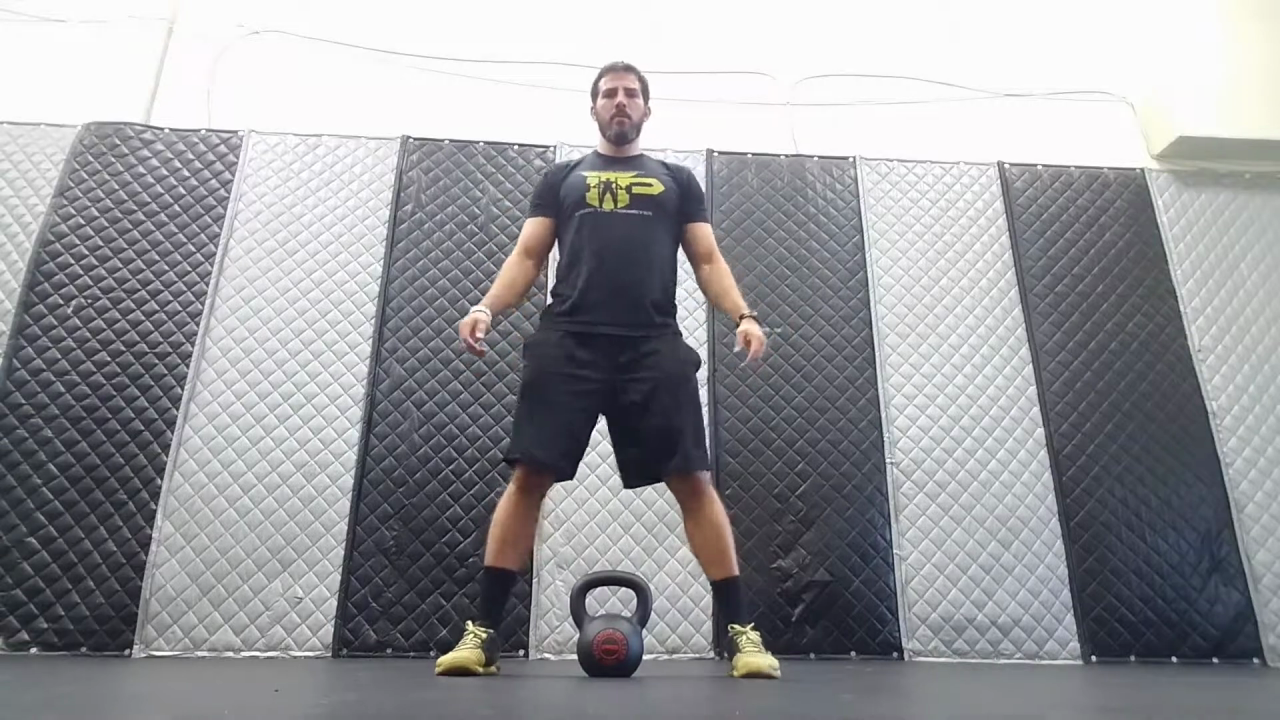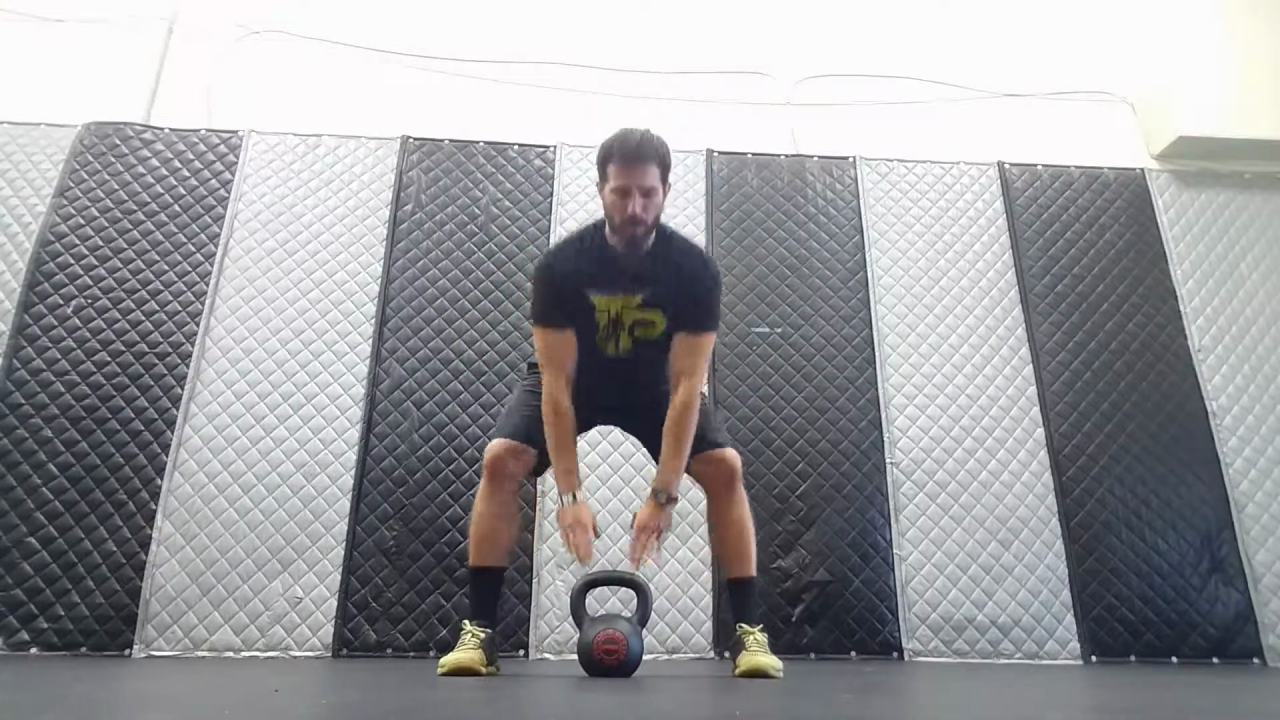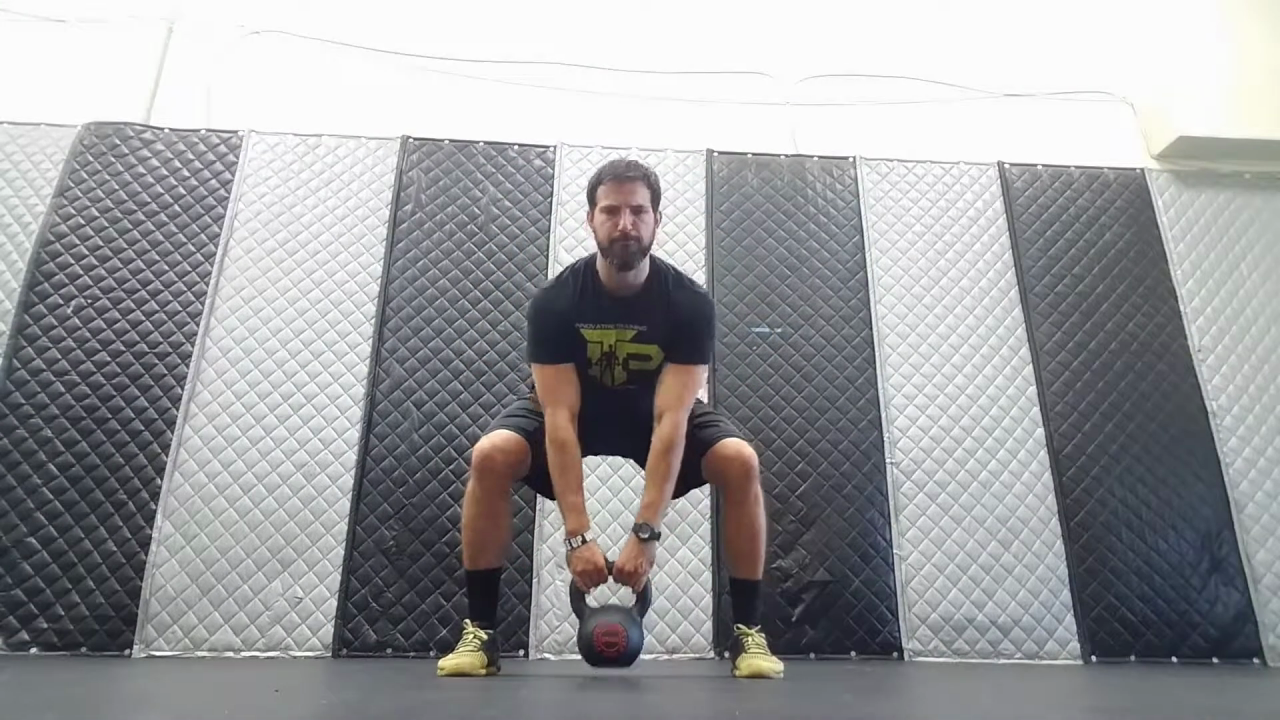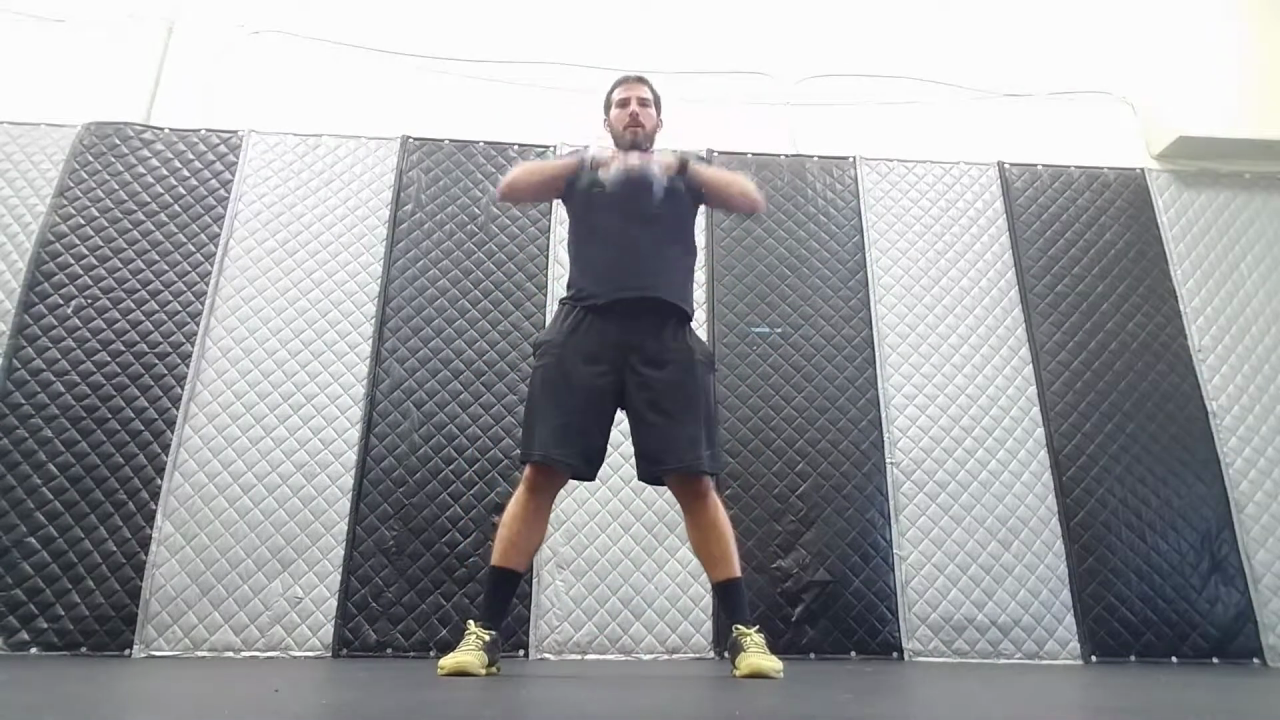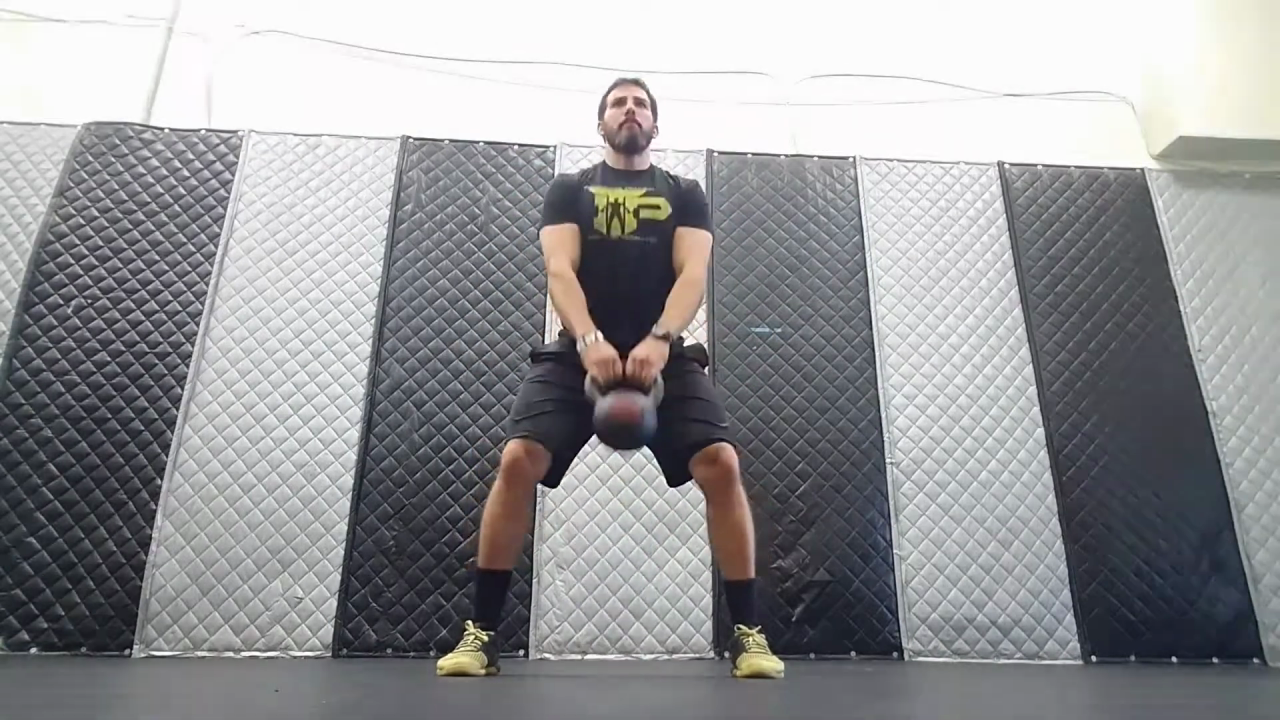
dt=1s
person 1, frame 1
left shoulder: (676, 179)
right shoulder: (561, 176)
left elbow: (707, 260)
right elbow: (526, 256)
left wrist: (744, 317)
right wrist: (486, 308)
left hip: (654, 347)
right hip: (567, 344)
left knee: (692, 481)
right knee: (529, 476)
left ankle: (741, 630)
right ankle: (481, 631)
person 1, frame 2
left shoulder: (695, 270)
right shoulder: (561, 265)
left elbow: (687, 387)
right elbow: (556, 386)
left wrist: (662, 495)
right wrist: (570, 496)
left hip: (654, 385)
right hip: (574, 378)
left knee: (724, 468)
right knee: (502, 461)
left ankle: (748, 631)
right ankle: (480, 630)
person 1, frame 3
left shoulder: (688, 302)
right shoulder: (556, 301)
left elbow: (673, 422)
right elbow: (560, 420)
left wrist: (646, 535)
right wrist: (577, 535)
left hip: (652, 415)
right hip: (576, 411)
left knee: (740, 462)
right knee: (491, 457)
left ankle: (748, 634)
right ankle: (479, 633)
person 1, frame 4
left shoulder: (684, 169)
right shoulder: (581, 166)
left elbow: (751, 199)
right elbow: (511, 186)
left wrist: (680, 164)
right wrist: (588, 160)
left hip: (664, 333)
right hip: (584, 328)
left knee: (694, 483)
right knee: (541, 476)
left ankle: (744, 633)
right ankle: (483, 632)
person 1, frame 5
left shoulder: (681, 190)
right shoulder: (572, 186)
left elbow: (693, 275)
right elbow: (560, 273)
left wrist: (661, 339)
right wrist: (588, 342)
left hip: (661, 352)
right hip: (578, 351)
left knee: (721, 466)
right knee: (518, 461)
left ankle: (746, 633)
right ankle: (480, 634)
